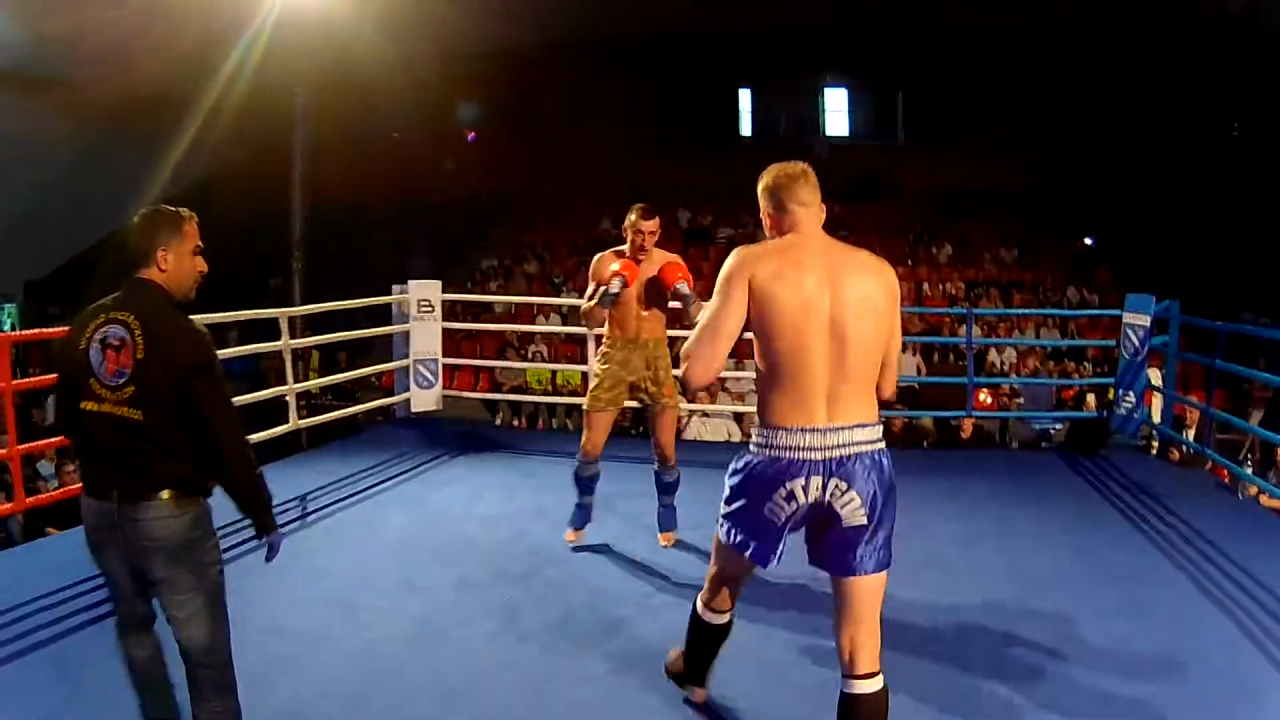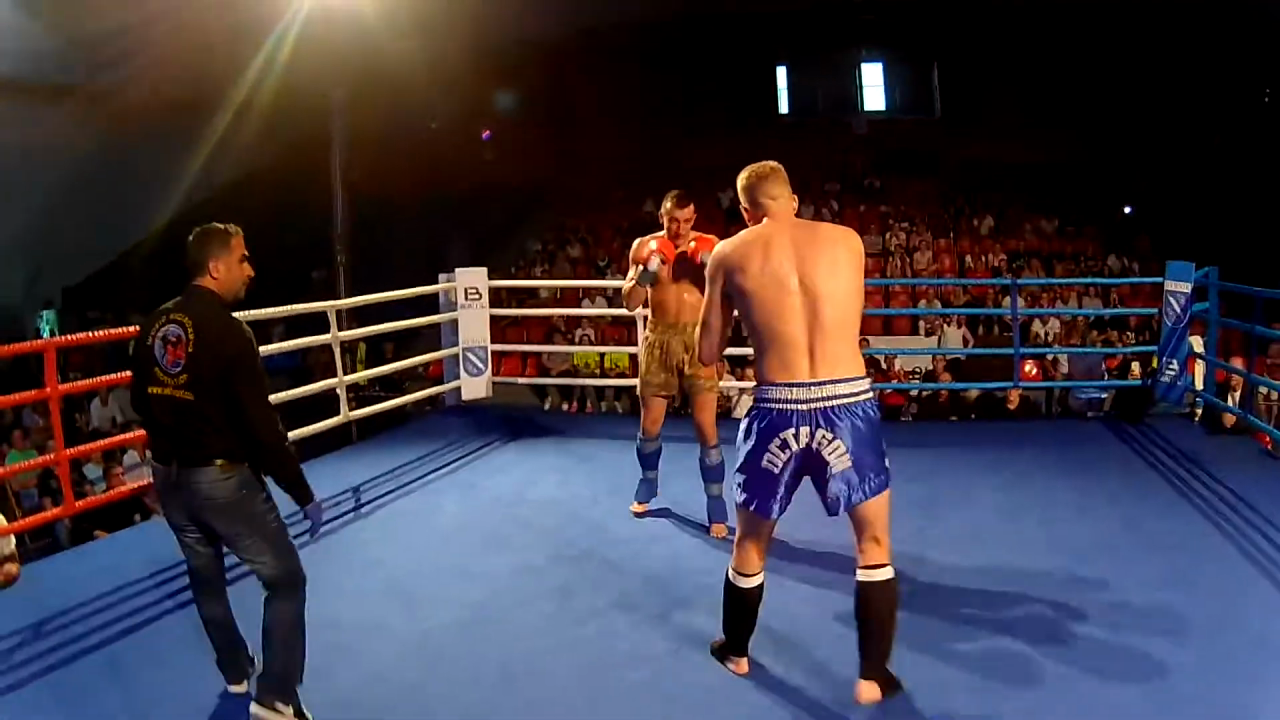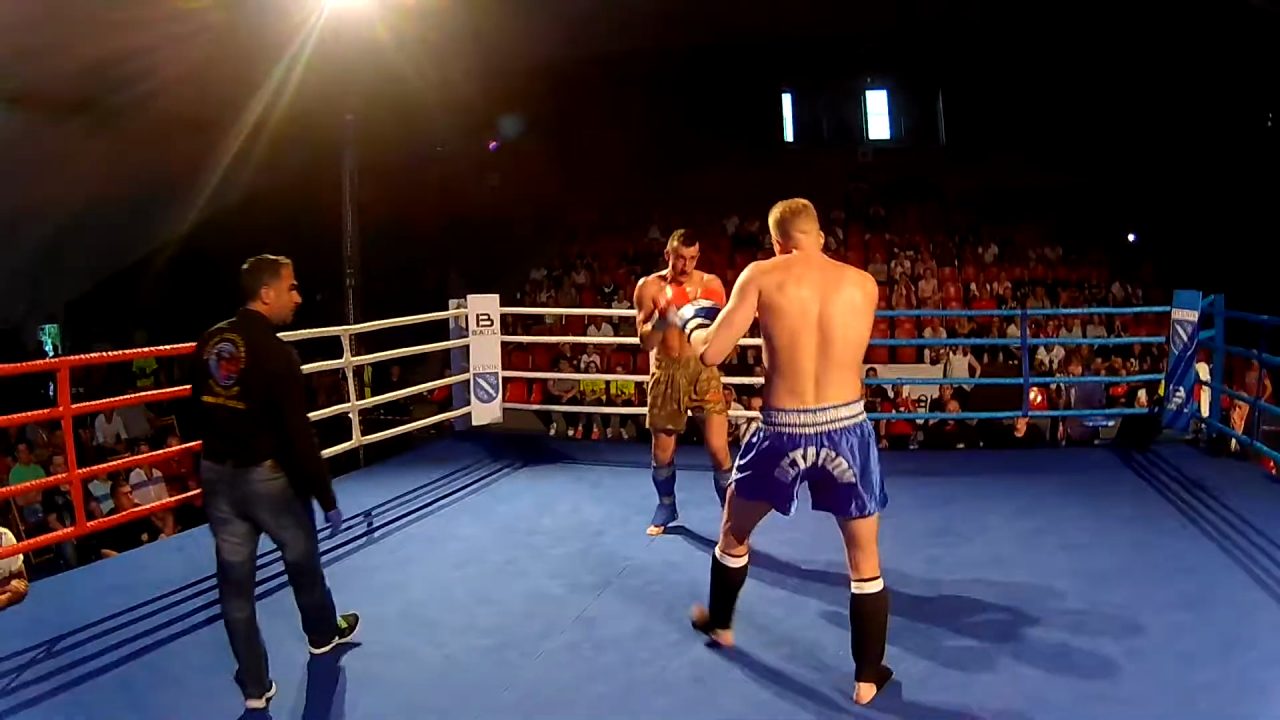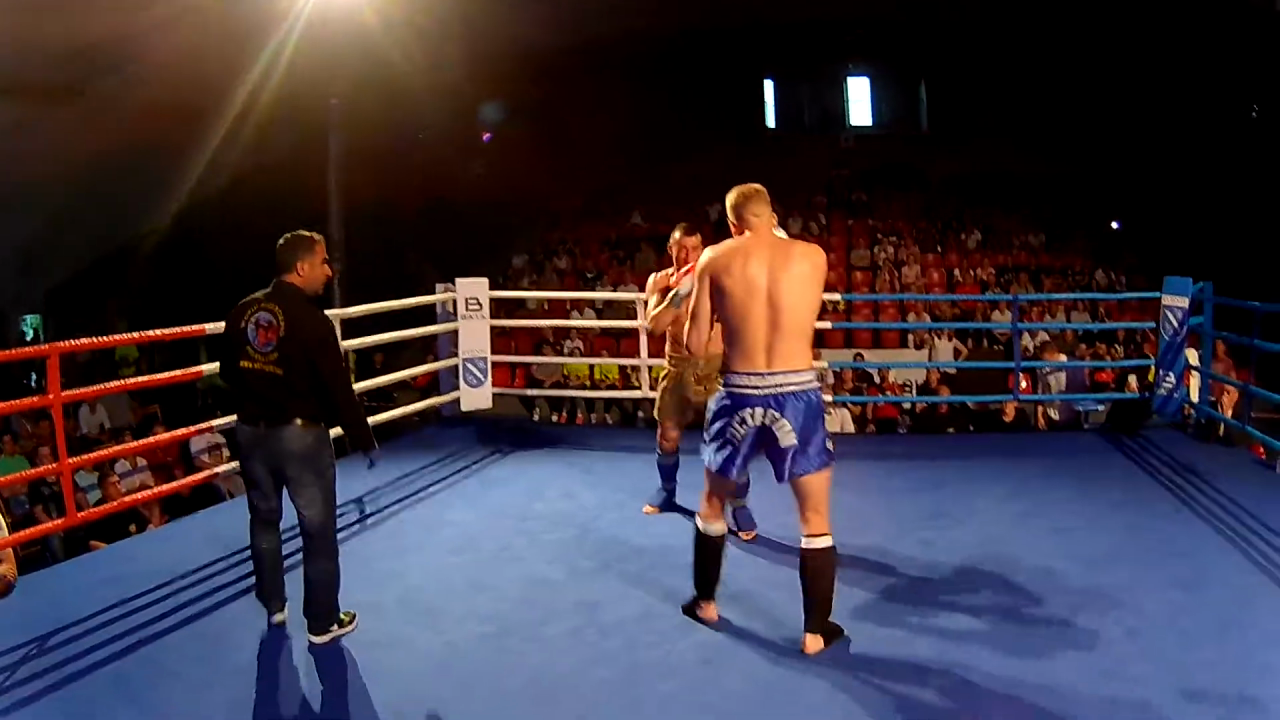
dt=0.4s
person 1, frame 1
left shoulder: (750, 264)
right shoulder: (881, 274)
left elbow: (696, 372)
right elbow: (885, 387)
left wrist: (712, 318)
left hip: (780, 459)
right hip: (861, 459)
left knee: (724, 580)
right knee: (861, 644)
person 1, frame 2
left shoulder: (730, 255)
right shoulder: (848, 241)
left elbow: (708, 353)
left hip: (778, 412)
right hip: (849, 406)
left knee: (750, 545)
right knee: (874, 546)
left ankle: (735, 650)
right ankle: (872, 675)
person 1, frame 3
left shoulder: (761, 276)
right shoulder: (864, 284)
left elbow: (711, 354)
left wrist: (690, 319)
left hip: (782, 432)
right hip: (847, 429)
left knee: (734, 532)
right knee: (865, 562)
left ankle: (720, 623)
right ankle: (867, 676)
person 1, frame 4
left shoulder: (715, 259)
right shoulder: (813, 257)
left elbow: (697, 346)
left hip: (740, 397)
right hip: (797, 395)
left knee: (714, 503)
right knee: (815, 519)
left ankle: (705, 601)
right ankle: (817, 630)
person 2, frame 1
left shoulder: (86, 325)
right shoulder: (182, 336)
left elbow: (69, 420)
right elbow: (225, 442)
right wrist: (264, 517)
left hip: (100, 511)
right hip: (169, 514)
left knee: (133, 624)
right knee: (205, 655)
person 2, frame 2
left shoulder: (155, 325)
right shoulder: (227, 332)
left elbow: (142, 402)
right elbow: (261, 425)
right wrist: (303, 494)
left hip: (170, 477)
right hip: (224, 478)
left knee: (206, 578)
right knee: (285, 579)
left ankle: (235, 671)
person 2, frame 3
left shoulder: (210, 341)
right shoulder: (275, 353)
left elbow: (202, 408)
right elbow: (298, 435)
right wrist: (327, 498)
left hip: (218, 474)
right hip: (269, 477)
left knee: (234, 579)
right knee: (303, 564)
left ankle: (254, 685)
right ankle: (323, 634)
person 2, frame 4
left shoulder: (244, 311)
right shoulder: (312, 322)
left elbow: (229, 372)
right elbow: (339, 392)
right wrist: (366, 442)
left hip: (252, 433)
right hip: (300, 436)
left knee: (264, 519)
right knee: (318, 531)
left ankle: (273, 604)
right ankle: (322, 622)
person 3, frame 1
left shoulder: (671, 263)
right shoulder: (604, 262)
left elbow: (693, 318)
right elbow: (589, 321)
left wrist: (688, 296)
right wrist: (606, 294)
left hip: (656, 356)
right hip: (615, 356)
left knee: (665, 450)
right knee: (590, 446)
left ankle: (667, 511)
right ankle: (583, 509)
person 3, frame 2
left shoulder: (710, 247)
right shoulder: (644, 247)
right elbow: (630, 302)
right wrist: (647, 271)
left hip: (698, 339)
right hip: (658, 339)
left knee: (706, 429)
right knee: (650, 425)
left ankle: (715, 503)
right ankle: (648, 481)
person 3, frame 3
left shoulder: (711, 284)
right shoulder: (648, 287)
right elbow: (646, 342)
right wrist: (660, 318)
left hip: (703, 370)
right hip: (666, 372)
left knee: (719, 451)
right knee: (662, 452)
right ankle: (667, 506)
person 3, frame 4
right shoulder: (659, 281)
right elbow: (653, 326)
right wrist: (678, 293)
left hip: (714, 366)
right hip: (678, 368)
right knee: (667, 438)
left ankle: (740, 508)
right ankle: (667, 490)
